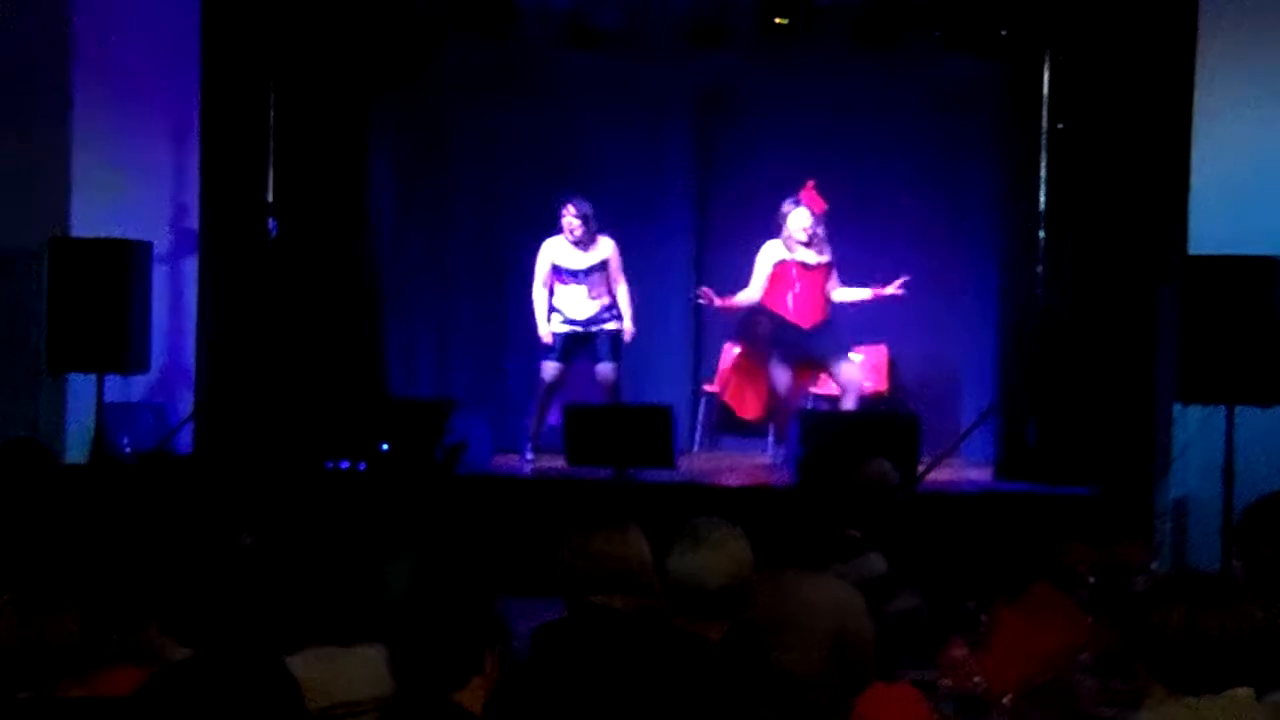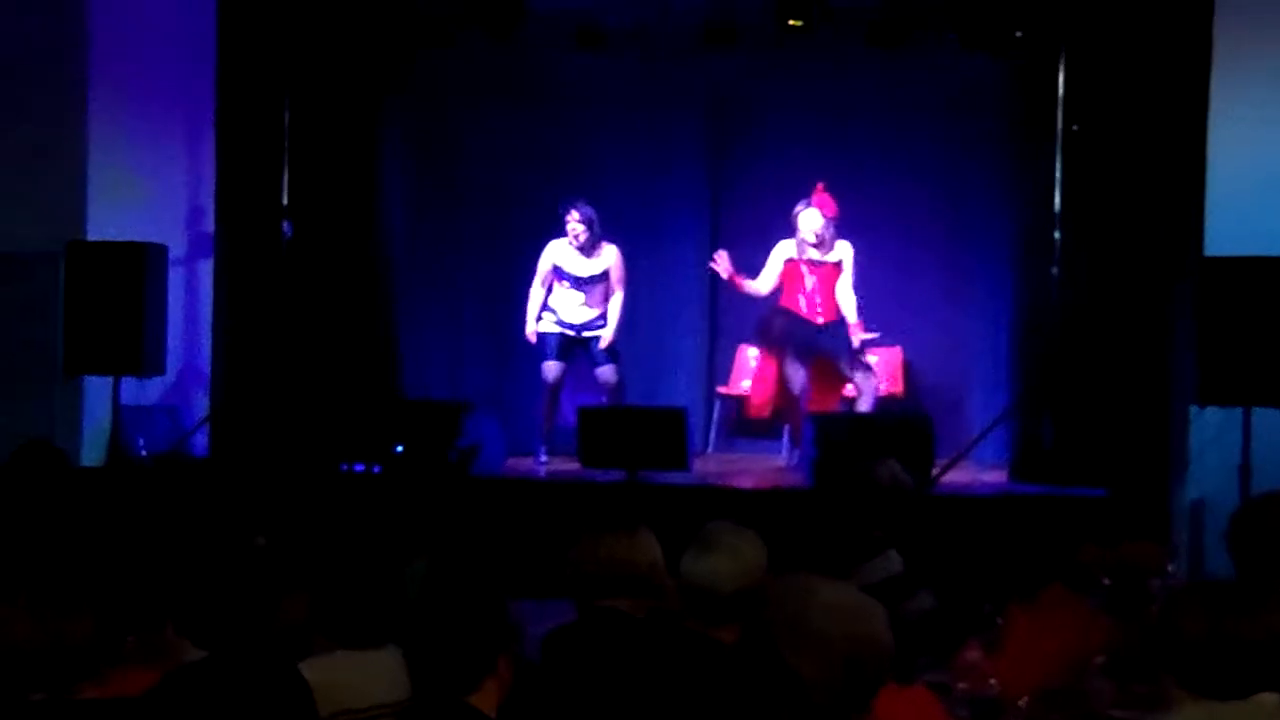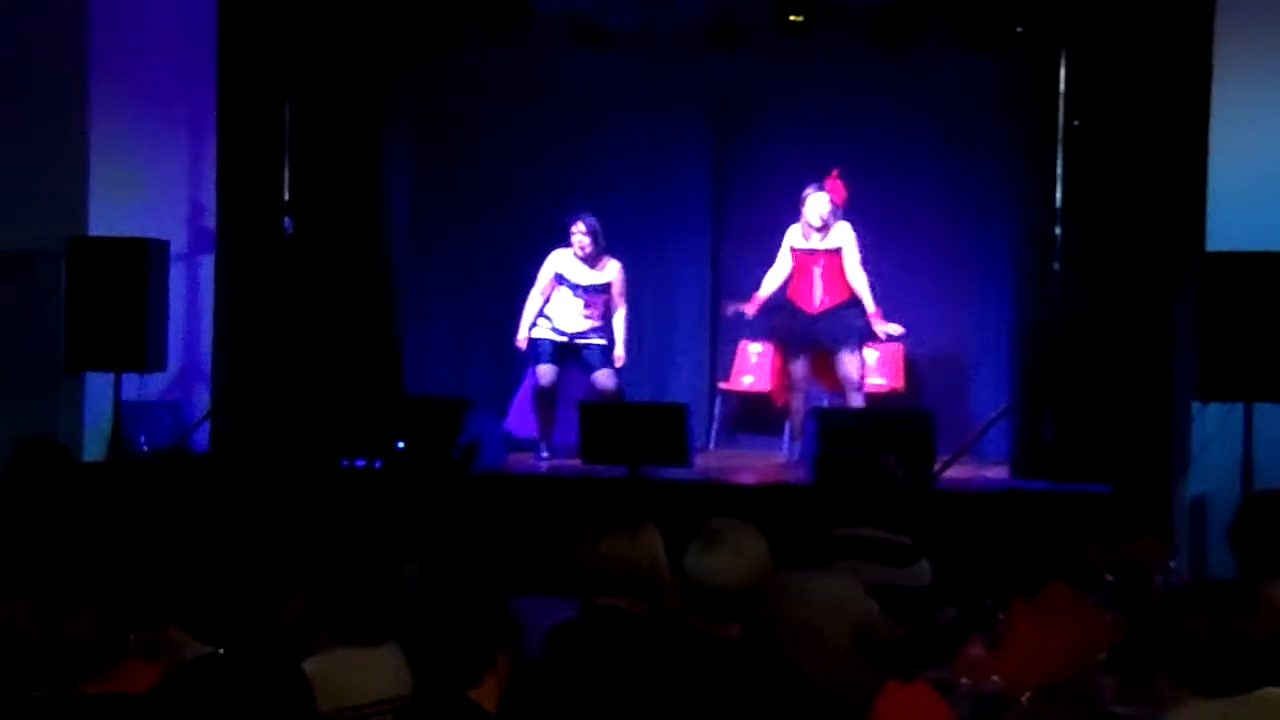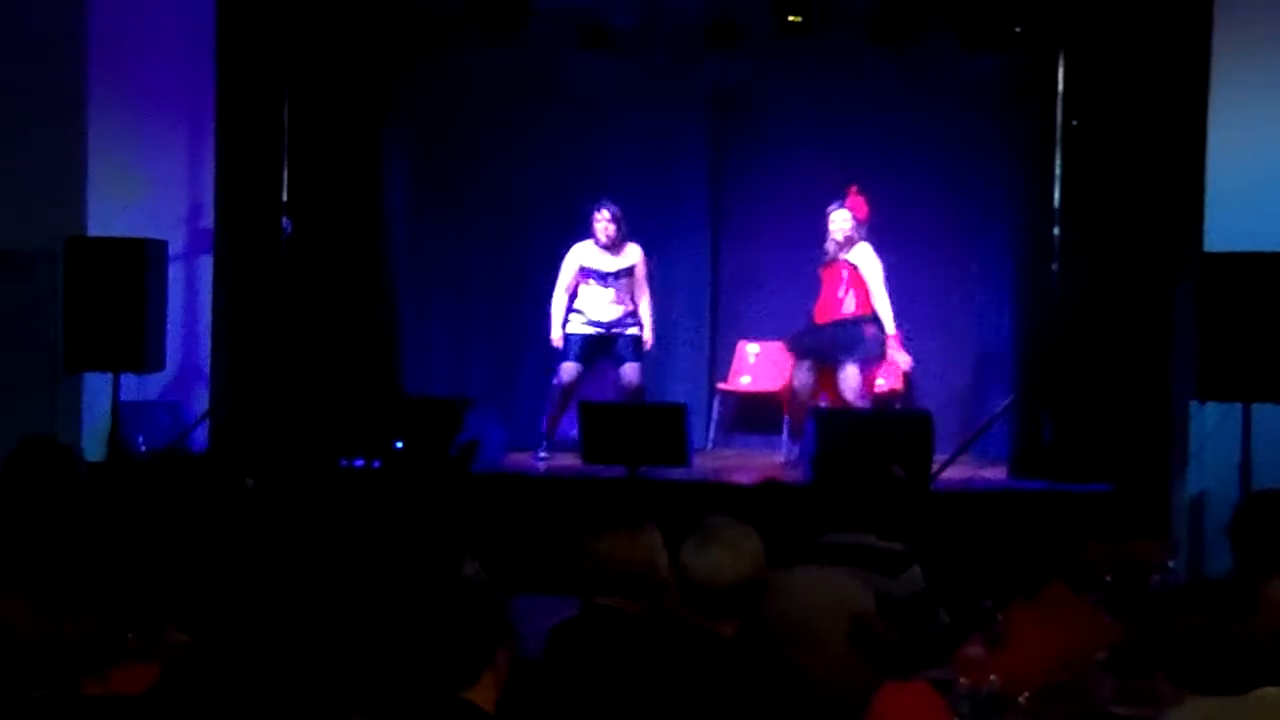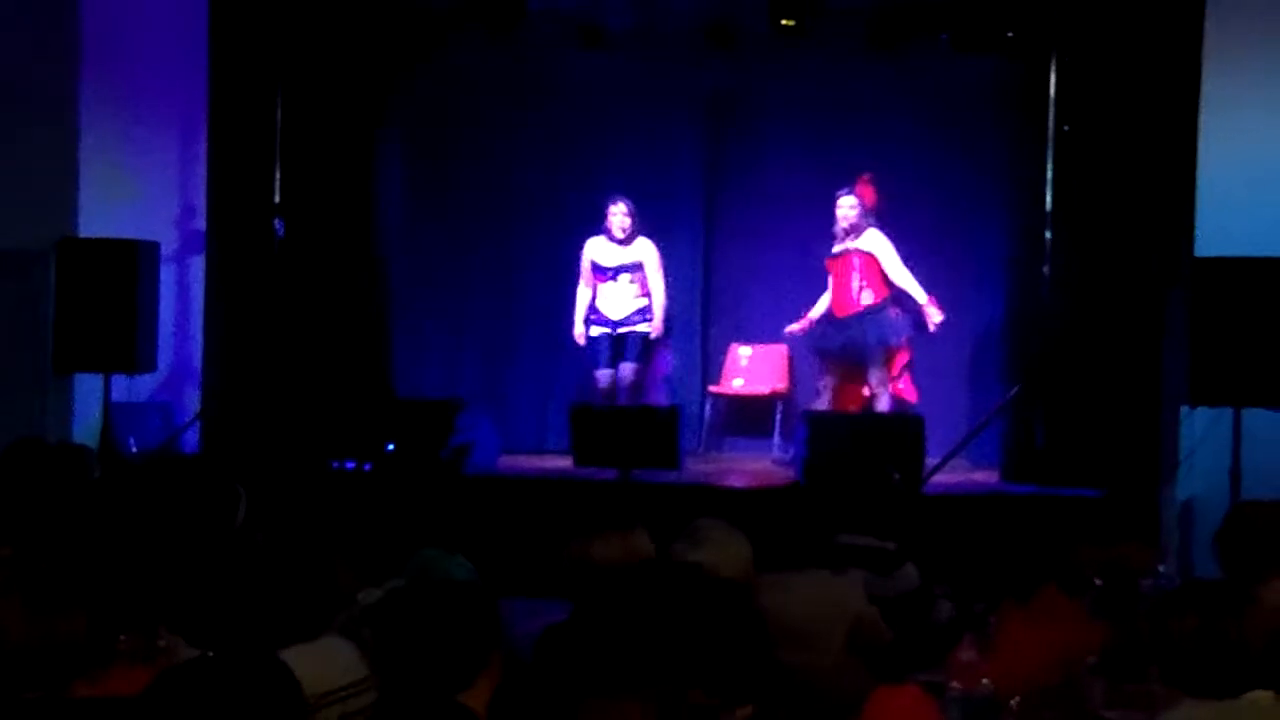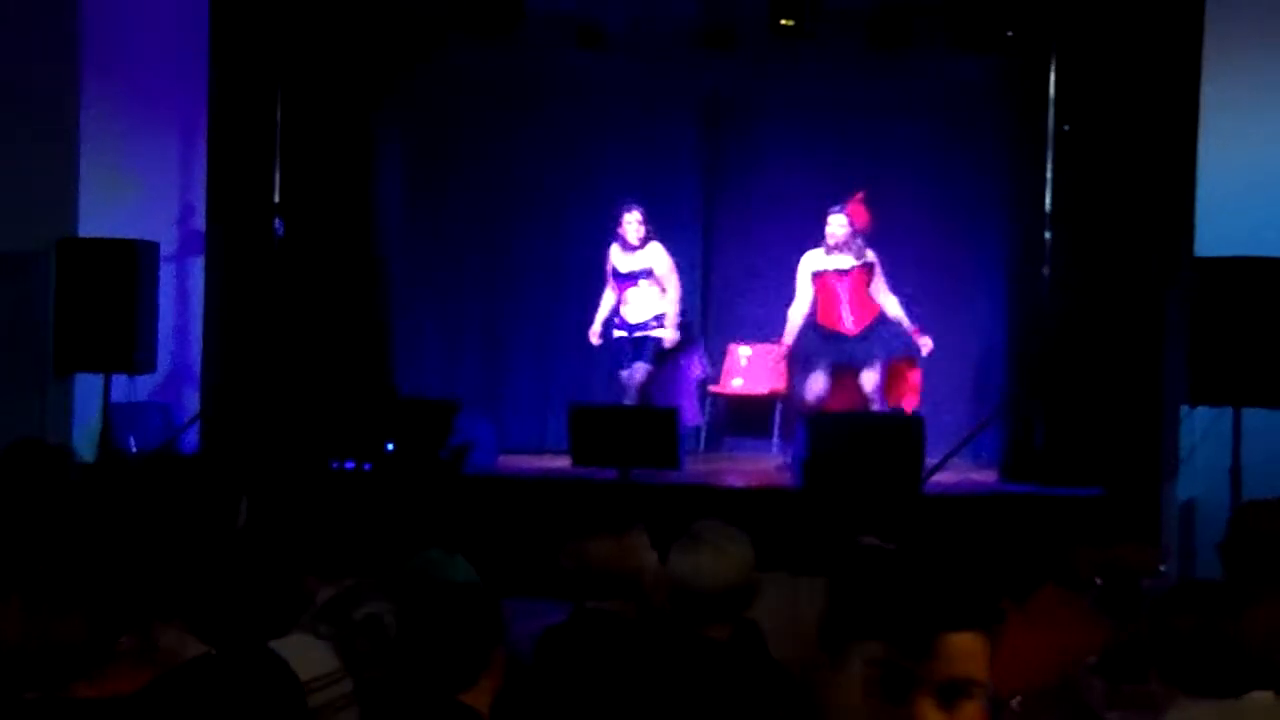
dt=0.5s
person 1, frame 1
left shoulder: (823, 251)
right shoulder: (772, 250)
left elbow: (835, 292)
right elbow: (753, 292)
left wrist: (878, 292)
right wrist: (723, 302)
left hip: (816, 332)
right hip: (777, 330)
left knee: (852, 383)
right knee: (784, 392)
person 1, frame 2
left shoulder: (843, 249)
right shoulder: (786, 248)
left elbow: (845, 291)
right elbow: (762, 287)
left wrist: (855, 327)
right wrist: (732, 276)
left hip: (831, 328)
right hip: (794, 327)
left knee: (868, 384)
right knee: (799, 391)
person 1, frame 3
left shoulder: (842, 230)
right shoulder: (795, 232)
left elbow: (855, 274)
right elbow: (779, 271)
left wrist: (874, 315)
right wrist: (756, 301)
left hip: (839, 316)
right hip: (799, 316)
left knee: (851, 381)
right knee: (798, 382)
person 1, frame 4
left shoulder: (862, 250)
right shoulder: (832, 255)
left elbow: (879, 296)
left wrist: (892, 338)
left hip: (852, 331)
right hip: (822, 331)
left knee: (851, 394)
right knee: (801, 387)
person 1, frame 5
left shoulder: (871, 237)
right shoulder: (837, 246)
left elbow: (899, 272)
left wrist: (927, 303)
right wrist: (808, 320)
left hip: (872, 320)
right hip: (840, 324)
left knee: (878, 386)
right knee: (827, 388)
person 1, frame 6
left shoulder: (867, 257)
right shoulder: (811, 259)
left elbow: (884, 297)
right elbow: (801, 304)
left wrist: (912, 331)
right wrist: (786, 342)
left hip: (870, 334)
right hip: (828, 338)
left knee: (871, 390)
right knee: (813, 397)
person 2, frame 1
left shoulder: (607, 245)
right shoulder: (552, 246)
left elbow: (619, 283)
right elbow: (540, 287)
left wrist: (627, 318)
right wrist: (542, 323)
left hip: (603, 324)
right hip: (562, 324)
left knee: (609, 380)
right knee: (548, 379)
right ankle: (531, 441)
person 2, frame 2
left shoulder: (610, 253)
right shoulder: (556, 248)
left elbow: (617, 293)
right elbow: (539, 285)
left wrist: (611, 327)
right wrist: (531, 321)
left hip: (595, 328)
right hip: (555, 326)
left knee: (610, 382)
right knee: (552, 381)
right ankle: (544, 444)
person 2, frame 3
left shoulder: (612, 267)
right shoulder: (558, 258)
left elbow: (619, 308)
right elbow: (538, 294)
left wrist: (619, 344)
right wrist: (523, 328)
left hip: (590, 337)
right hip: (549, 332)
left knee: (609, 387)
right knee: (544, 383)
right ankle: (544, 442)
person 2, frame 4
left shoulder: (633, 252)
right shoulder: (579, 251)
left elbow: (642, 292)
right elbow: (562, 290)
left wrist: (648, 327)
right wrist: (556, 327)
left hip: (624, 327)
right hip: (584, 324)
left knee: (632, 381)
right knee: (566, 379)
right ankle: (545, 441)
person 2, frame 5
left shoulder: (644, 247)
right shoulder: (592, 246)
left elbow: (657, 285)
right elbow: (585, 287)
left wrist: (658, 317)
right wrist: (578, 322)
left hip: (637, 321)
right hip: (602, 322)
left knee: (626, 379)
right knee: (604, 384)
person 2, frame 6
left shoulder: (654, 251)
right shoulder: (614, 251)
left elbow: (673, 288)
left wrist: (671, 327)
right wrist: (597, 322)
left hip: (655, 325)
right hip: (625, 327)
left knee: (635, 381)
right knee: (627, 383)
